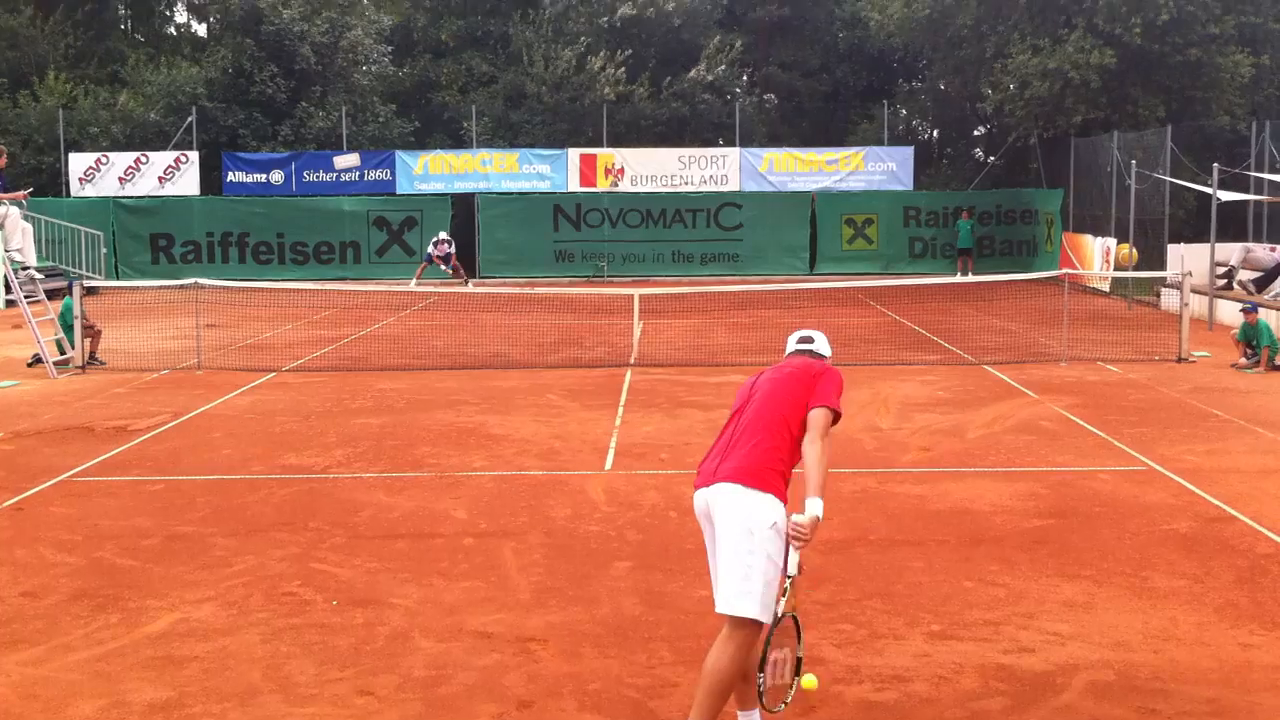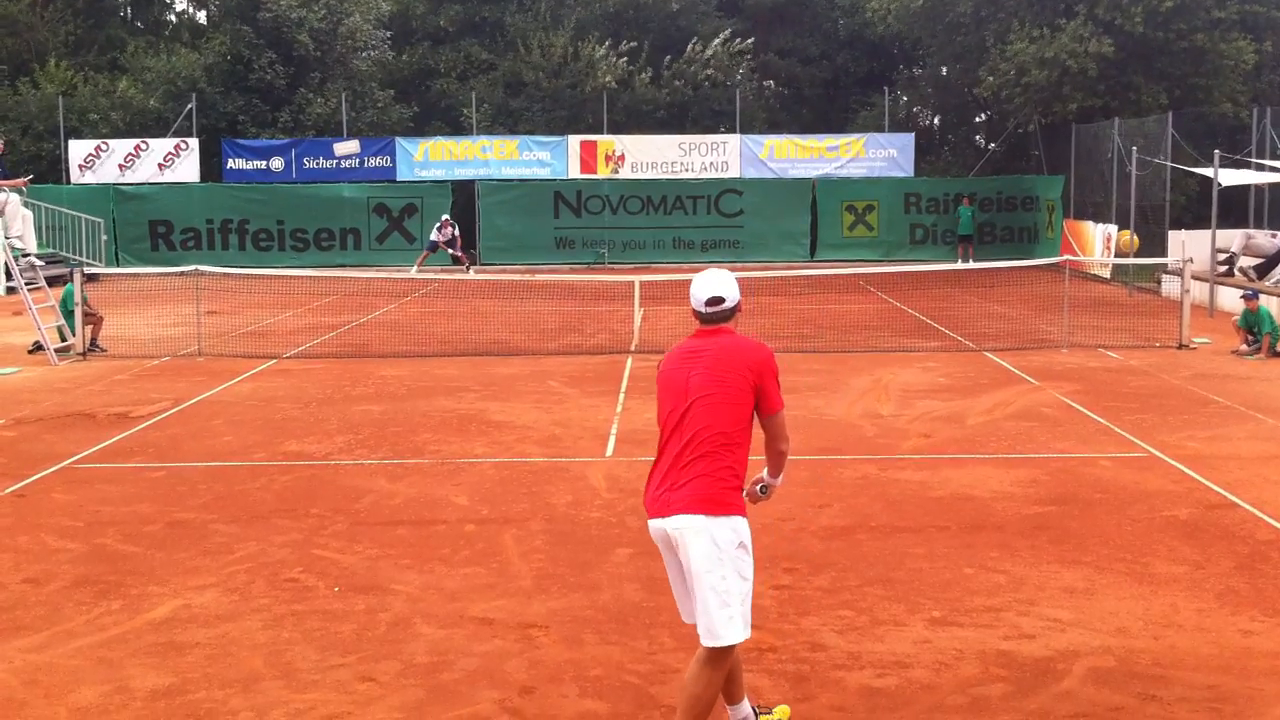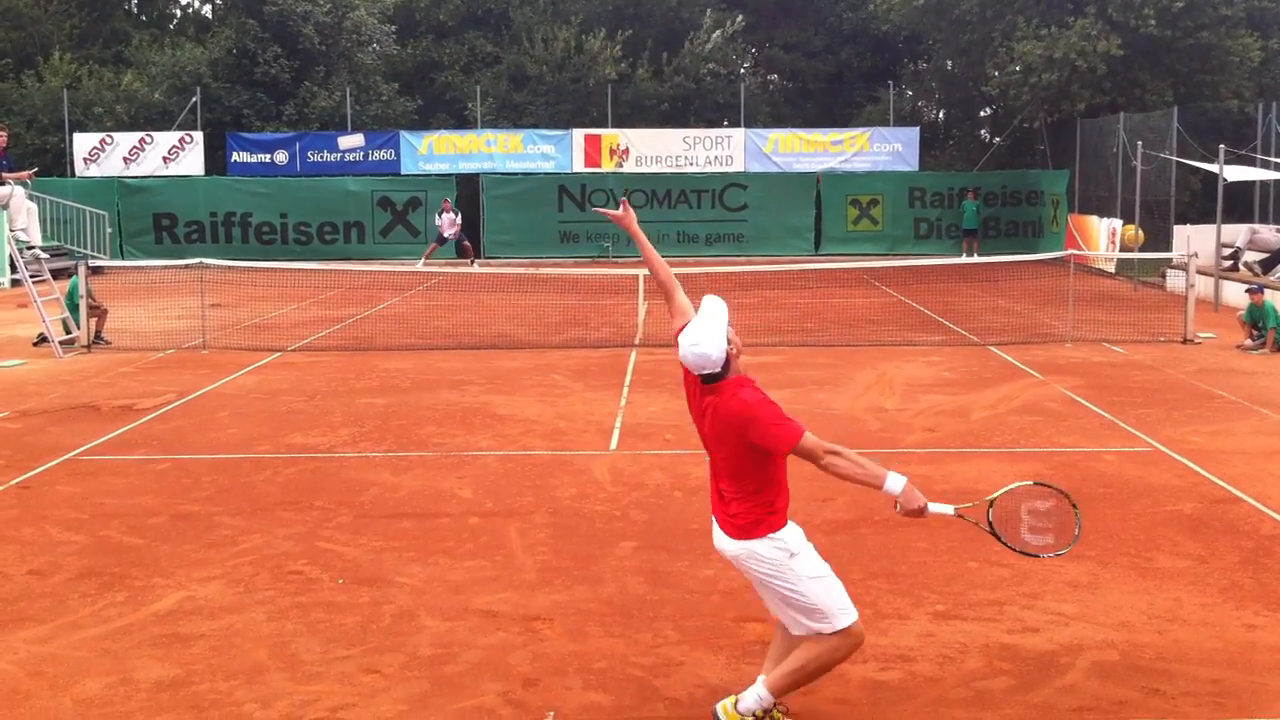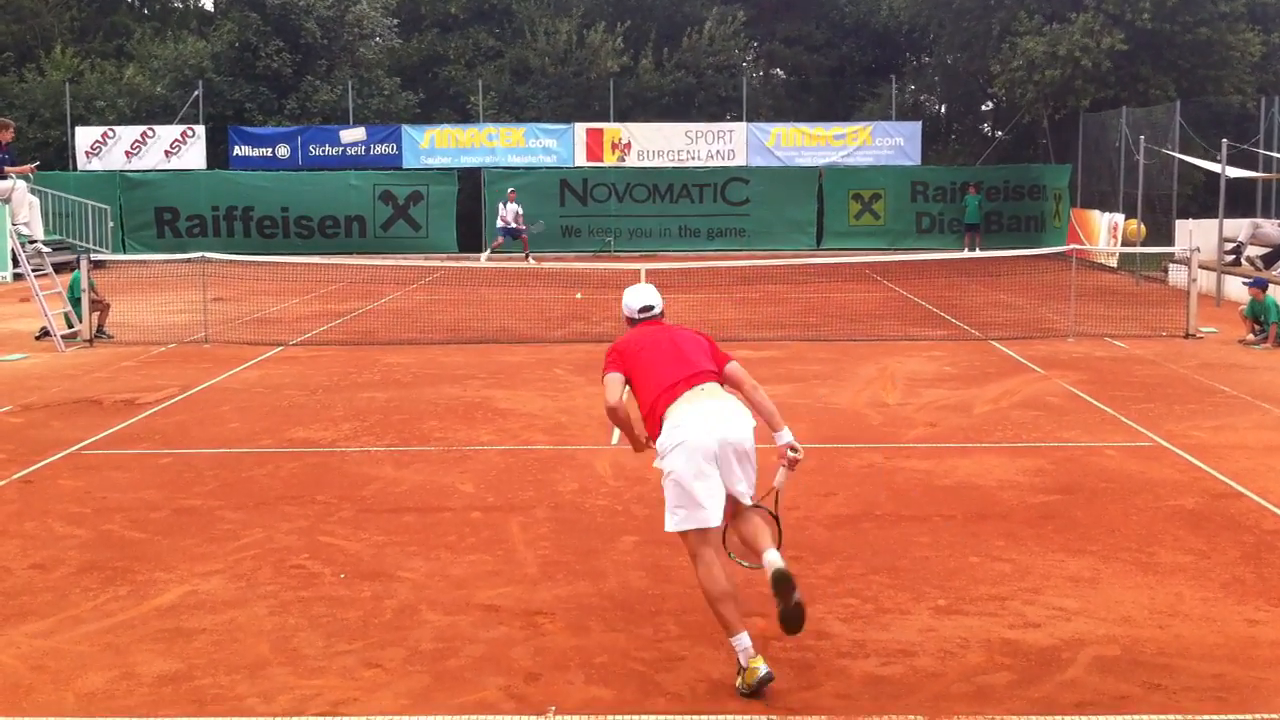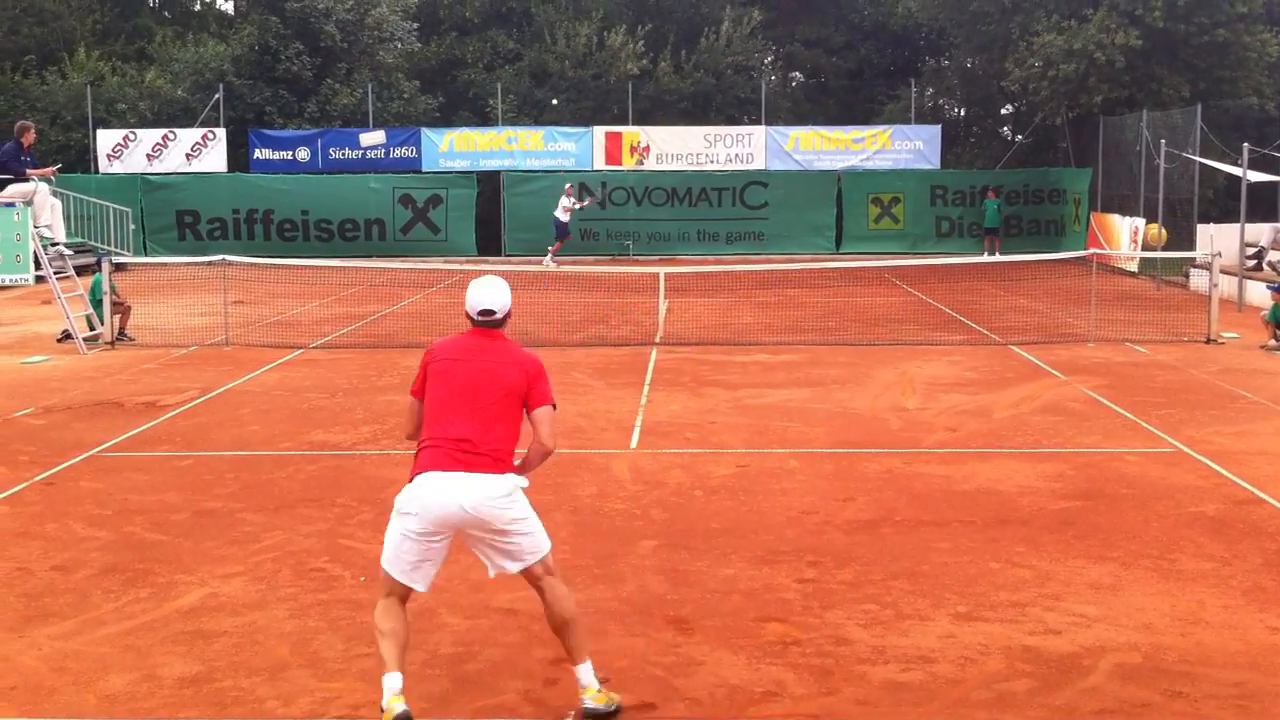
dt=1s
person 1, frame 1
left shoulder: (760, 379)
right shoulder: (825, 375)
right elbow: (814, 439)
left wrist: (782, 528)
right wrist: (813, 508)
left hip: (710, 488)
right hip: (748, 493)
left knee: (745, 619)
right knee: (741, 625)
person 1, frame 2
left shoulder: (671, 359)
right shoulder: (755, 355)
right elbow: (779, 443)
right wrist: (771, 480)
left hip: (662, 509)
right hip: (710, 513)
left knee: (720, 629)
right knee: (720, 641)
person 1, frame 3
left shoulder: (693, 369)
right shoulder: (747, 406)
left elbow: (673, 292)
right elbow: (823, 455)
left wrist: (634, 231)
right wrist: (895, 484)
left hip: (731, 527)
right hip: (763, 538)
left knee: (800, 623)
right knee: (844, 635)
person 1, frame 4
left shoulder: (621, 348)
right shoulder: (696, 337)
left elbow: (613, 402)
right elbow: (749, 386)
left wrist: (635, 437)
right wrist: (783, 434)
left hip: (684, 431)
right hip: (731, 416)
left knee: (704, 554)
right knee: (739, 514)
left ankle: (751, 662)
right ankle: (775, 567)
person 1, frame 5
left shoulder: (437, 352)
right shoulder: (528, 364)
left elbow: (411, 428)
right elbow: (546, 443)
right wrist: (519, 470)
left hip: (428, 489)
right hip: (492, 489)
left knee: (391, 597)
right knee: (548, 580)
